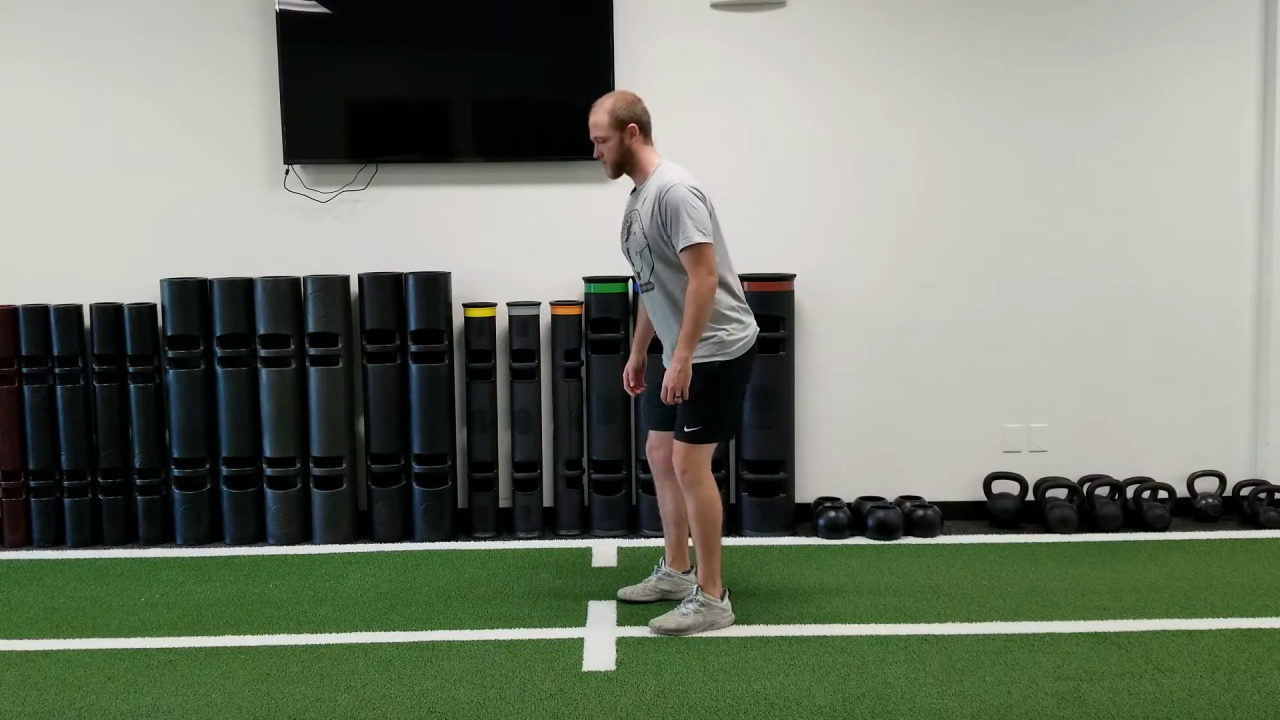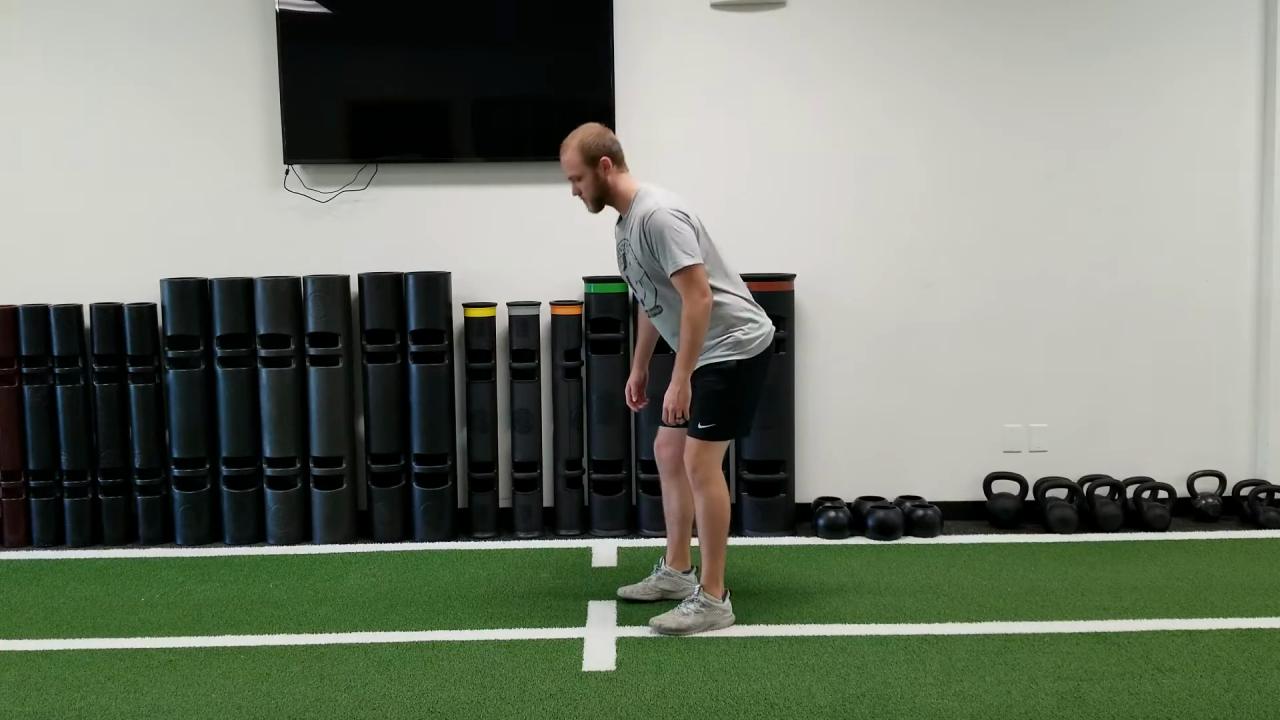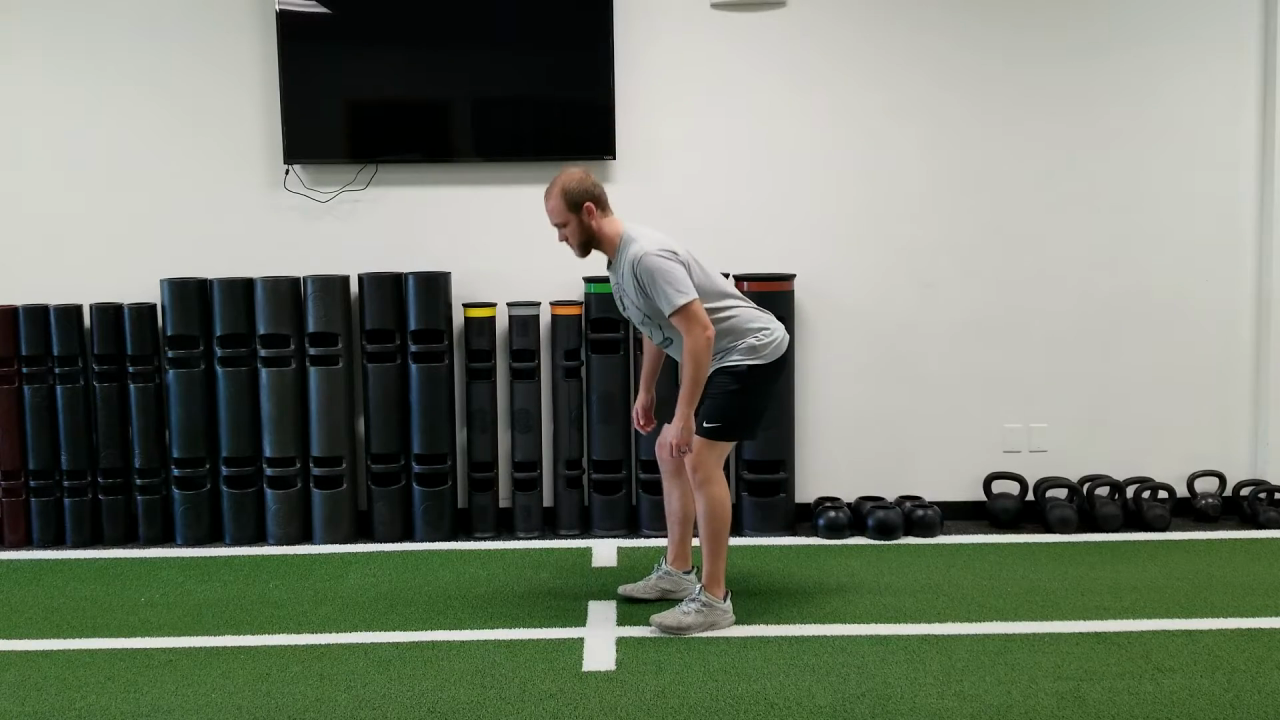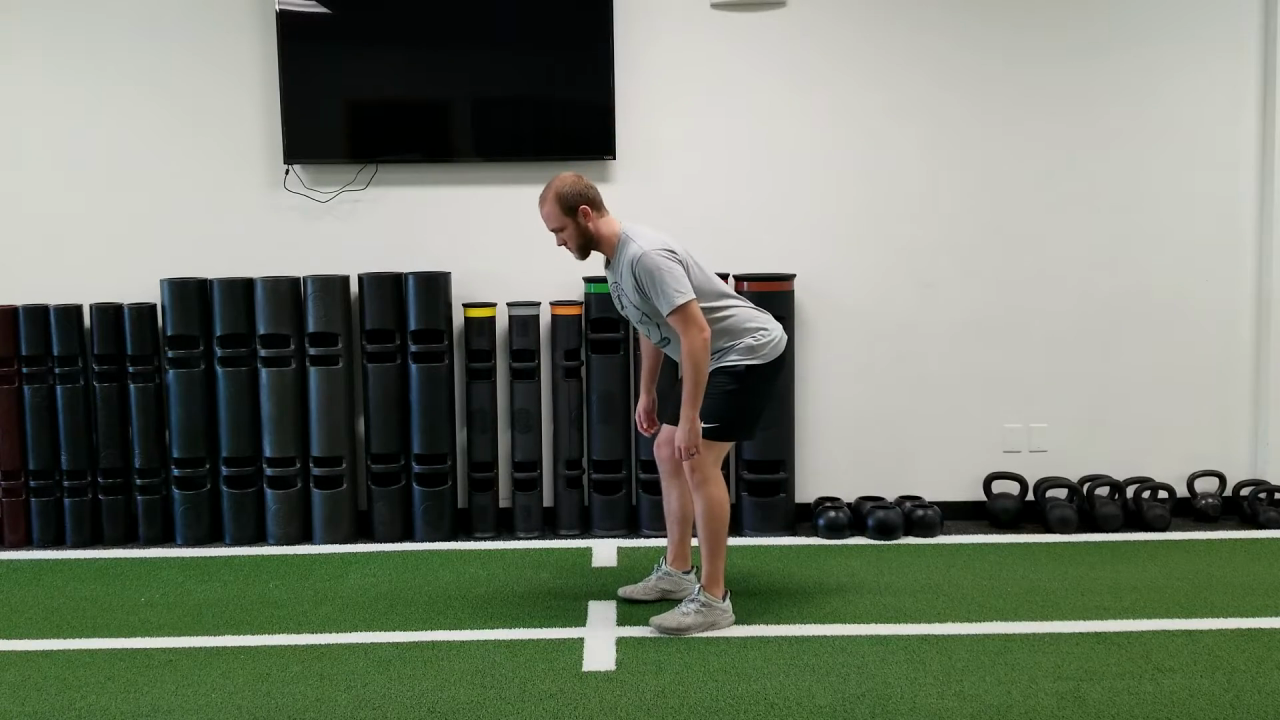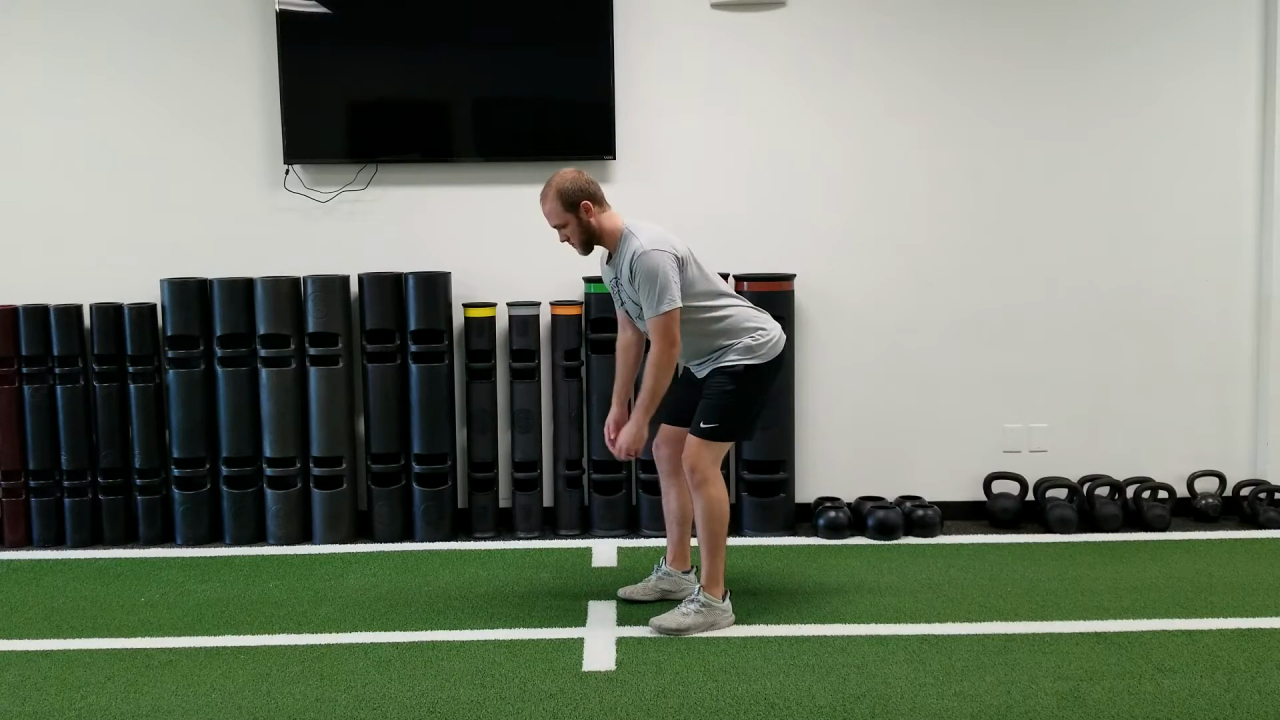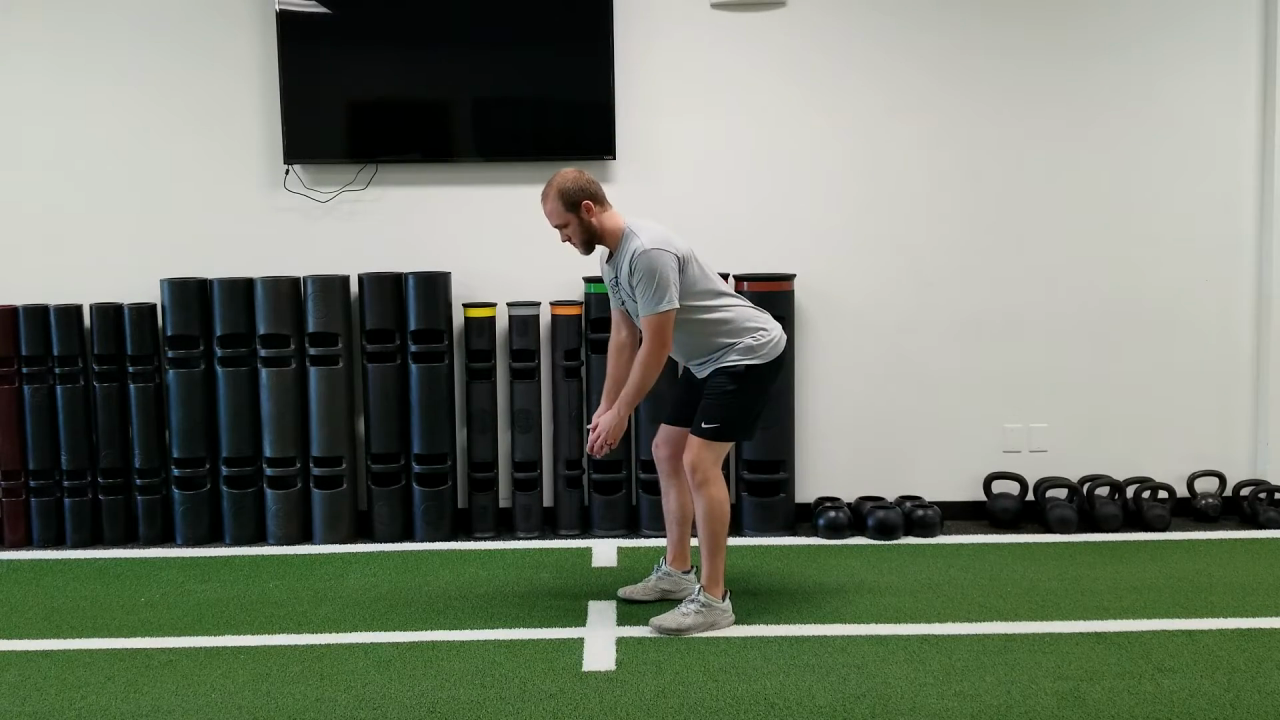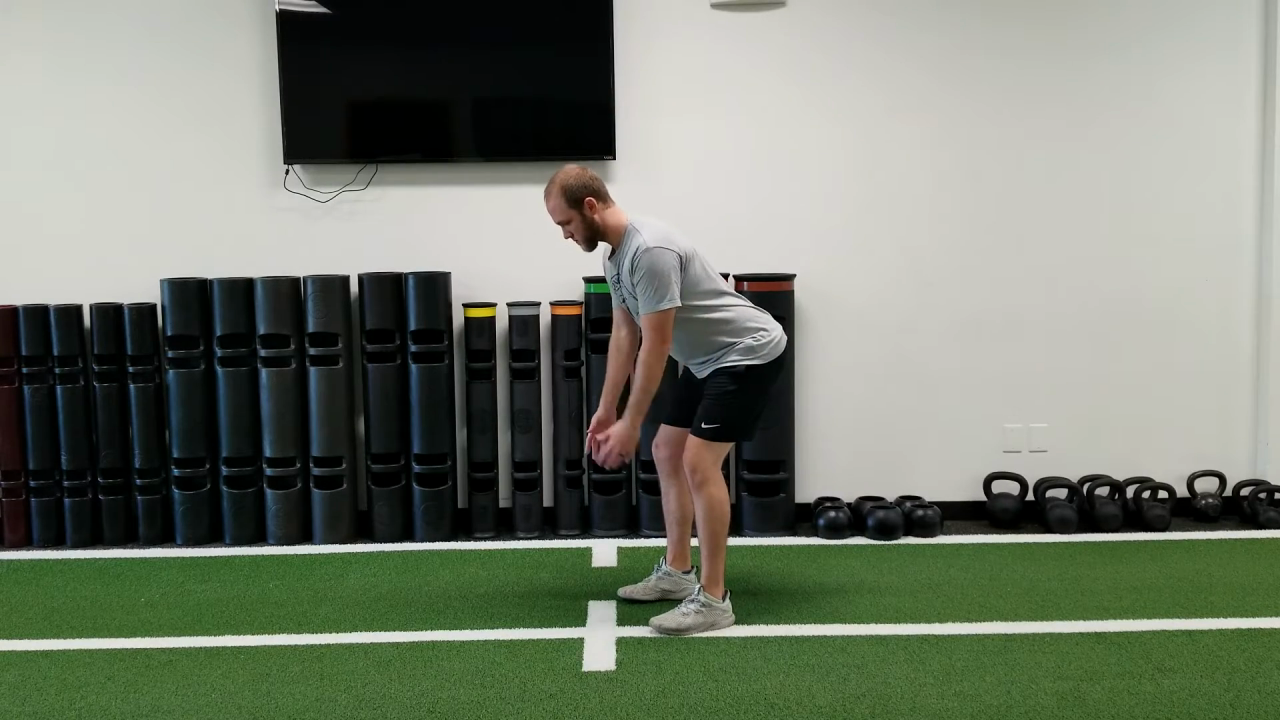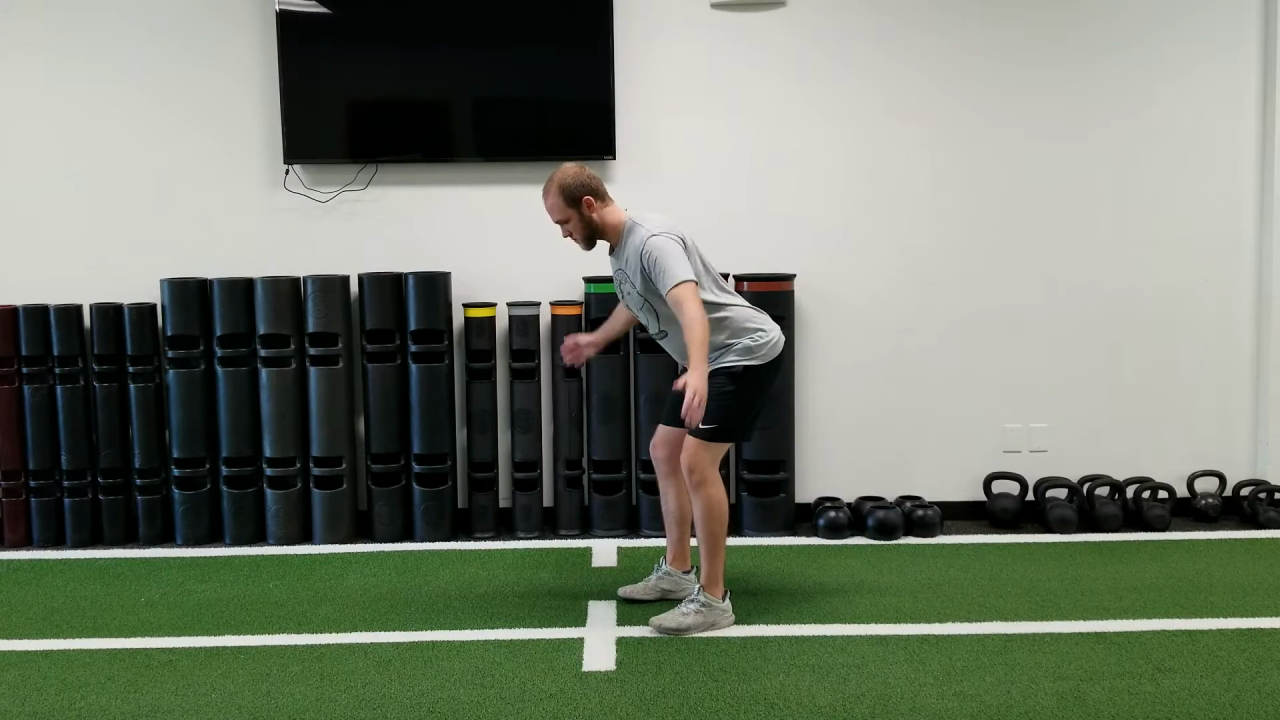
dt=0.3s
person 1, frame 1
left shoulder: (673, 189)
right shoulder: (641, 195)
left elbow: (703, 276)
left wrist: (683, 358)
right wrist: (637, 352)
left hip: (715, 350)
right hip: (684, 351)
left knee: (689, 464)
right knee: (660, 456)
left ankle: (712, 597)
right ankle: (676, 571)
person 1, frame 2
left shoulder: (656, 214)
right shoulder: (628, 220)
left elbow: (698, 297)
right elbow: (652, 301)
left wrist: (681, 380)
right wrist: (639, 367)
left hip: (736, 345)
right hip: (707, 349)
left knee: (699, 463)
right knee: (668, 453)
left ankle: (713, 598)
right ankle: (676, 571)
person 1, frame 3
left shoulder: (646, 257)
right shoulder: (621, 258)
left elbow: (700, 333)
right elbow: (655, 327)
left wrist: (684, 416)
right wrist: (645, 392)
left hip: (752, 351)
right hip: (721, 354)
left knee: (700, 461)
right knee: (669, 454)
left ankle: (713, 598)
right ankle: (677, 571)
person 1, frame 4
left shoulder: (645, 255)
right shoulder: (616, 260)
left elbow: (696, 335)
right elbow: (652, 329)
left wrist: (691, 419)
right wrist: (648, 394)
left hip: (750, 351)
right hip: (717, 354)
left knee: (697, 460)
right knee: (666, 452)
left ankle: (712, 598)
right ankle: (677, 572)
person 1, frame 5
left shoulder: (646, 253)
right shoulder: (613, 258)
left elbow: (666, 347)
right elbow: (630, 334)
left wrist: (640, 422)
right wrist: (617, 406)
left hip: (748, 352)
right hip: (710, 356)
left knee: (697, 462)
right knee: (668, 453)
left ankle: (713, 598)
right ankle: (677, 571)
person 1, frame 6
left shoulder: (648, 252)
right shoulder: (612, 258)
left elbow: (656, 347)
right elbow: (623, 336)
left wrist: (620, 415)
right wrist: (604, 408)
left hip: (749, 351)
right hip: (710, 356)
left knee: (699, 463)
right knee: (667, 452)
left ankle: (713, 599)
right ankle: (677, 572)
person 1, frame 7
left shoulder: (650, 250)
right shoulder: (615, 255)
left elbow: (656, 346)
right elbow: (624, 334)
left wrist: (630, 423)
right wrist: (605, 409)
left hip: (749, 352)
right hip: (710, 357)
left knee: (699, 463)
right knee: (667, 452)
left ankle: (712, 598)
right ankle: (676, 571)
person 1, frame 8
left shoulder: (651, 241)
right shoulder: (619, 249)
left elbow: (691, 308)
right elbow: (636, 305)
left wrist: (698, 375)
right wrist: (596, 341)
left hip: (747, 352)
right hip: (713, 356)
left knee: (697, 463)
right knee: (664, 453)
left ankle: (713, 598)
right ankle: (676, 572)
